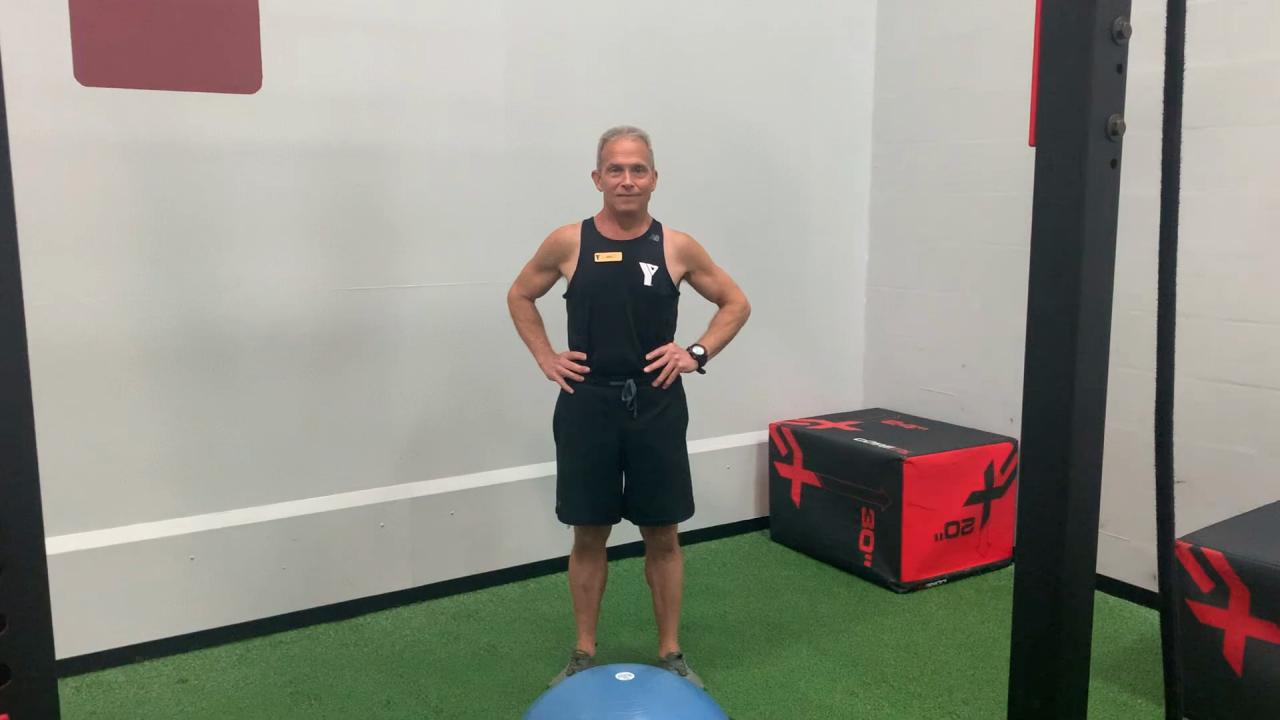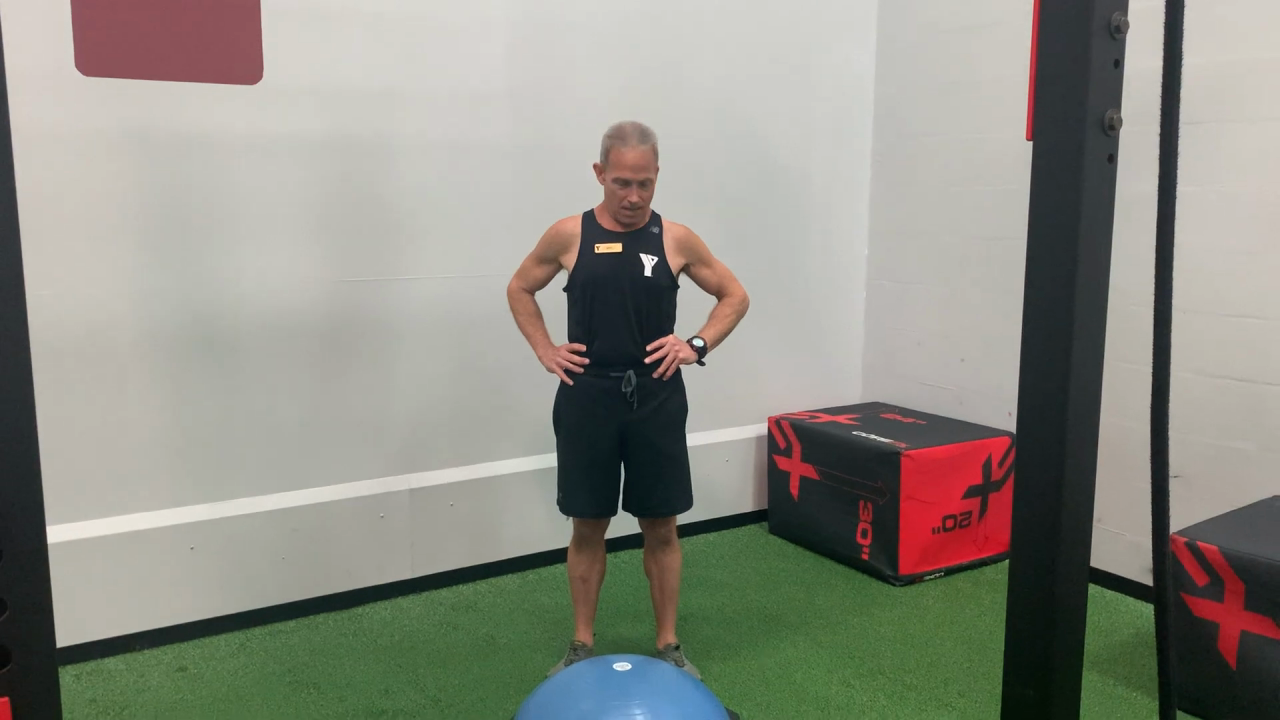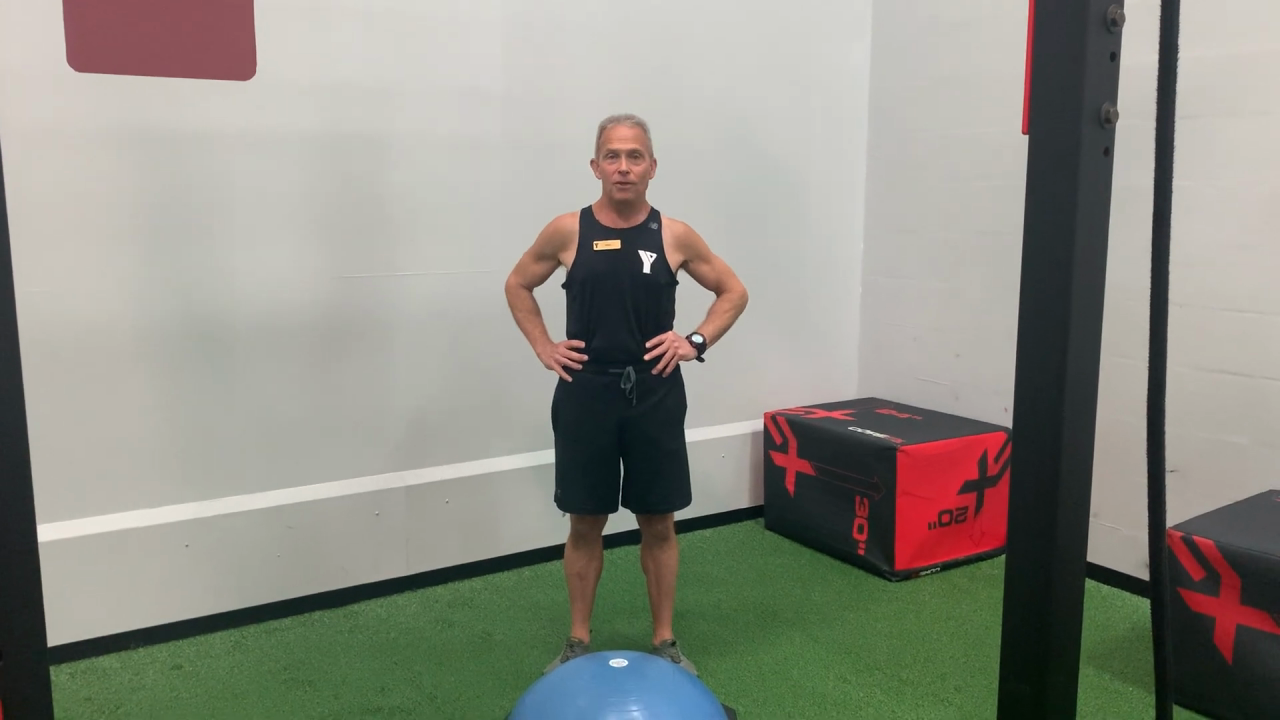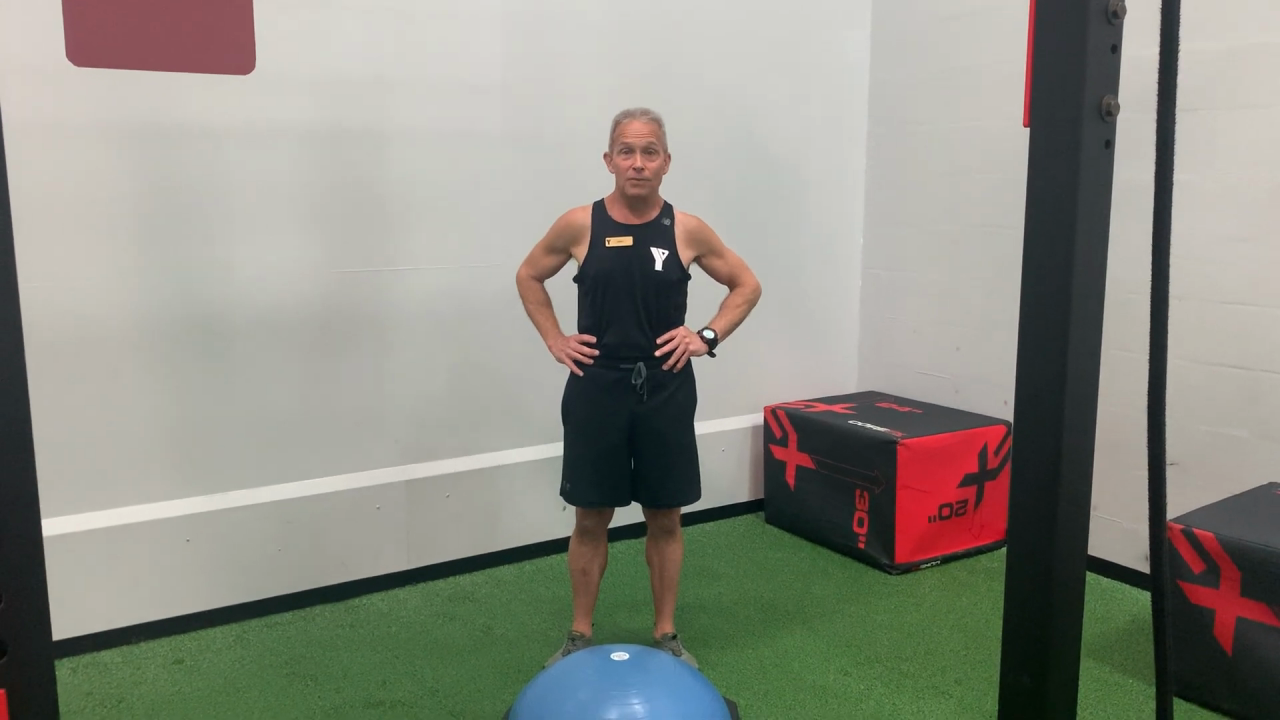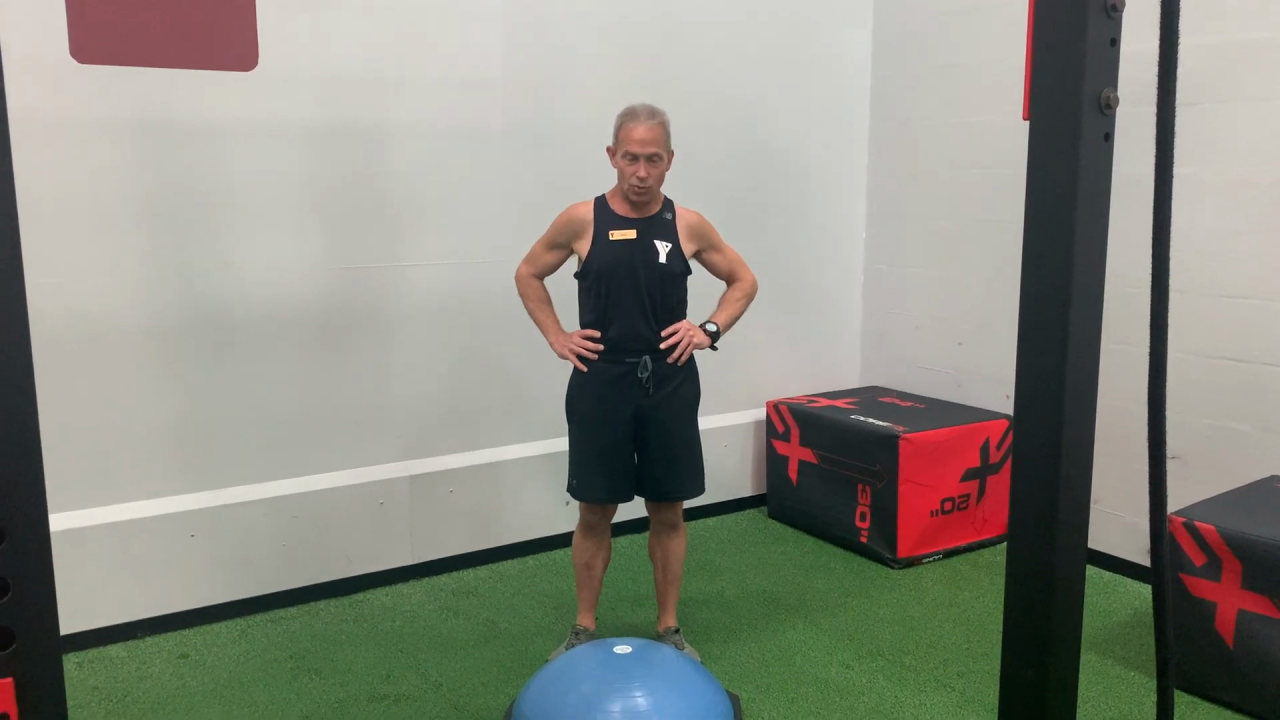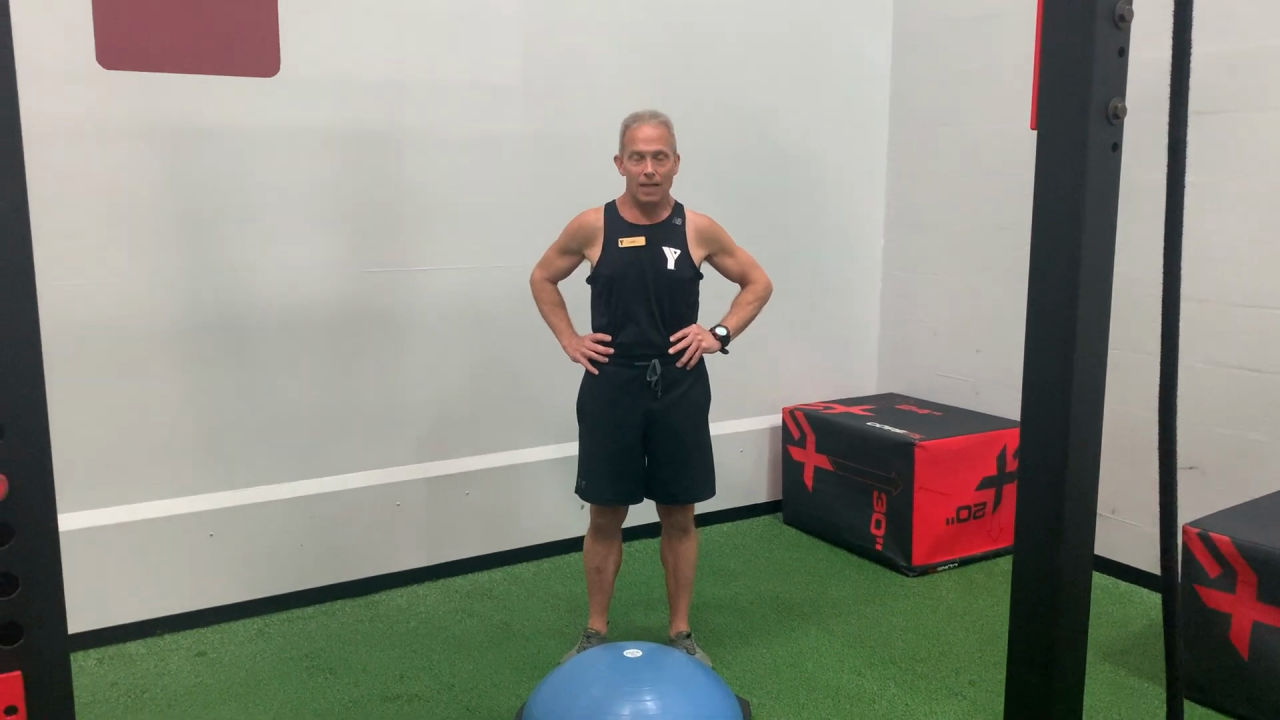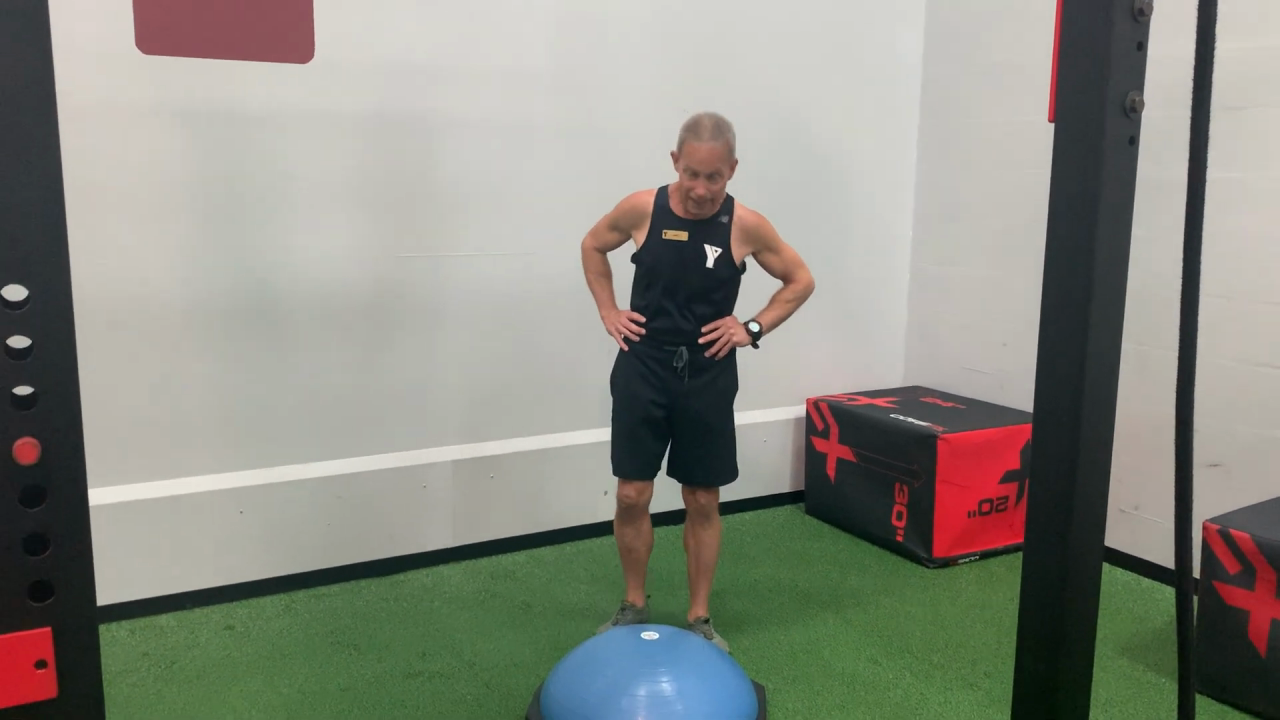
dt=0.7s
person 1, frame 1
left shoulder: (677, 246)
right shoulder: (568, 242)
left elbow: (736, 303)
right elbow: (520, 295)
left wrist: (698, 354)
right wrist: (545, 358)
left hip: (657, 406)
right hip: (587, 405)
left knee: (662, 535)
right knee: (589, 536)
left ankle: (670, 653)
right ankle: (584, 653)
person 1, frame 2
left shoulder: (676, 238)
right shoulder: (569, 234)
left elbow: (735, 296)
right elbow: (520, 288)
left wrist: (698, 345)
right wrist: (544, 350)
left hip: (656, 397)
right hip: (587, 396)
left knee: (661, 527)
right knee: (588, 526)
left ankle: (667, 644)
right ankle: (582, 644)
person 1, frame 3
left shoulder: (675, 235)
right shoulder: (567, 231)
left elbow: (733, 291)
right elbow: (518, 285)
left wrist: (697, 342)
right wrist: (543, 347)
left hip: (655, 394)
right hip: (586, 394)
left knee: (658, 524)
right knee: (585, 524)
left ankle: (664, 640)
right ankle: (578, 640)
person 1, frame 4
left shoulder: (687, 230)
right shoulder: (578, 225)
left elbow: (747, 285)
right elbow: (529, 276)
left wrist: (708, 337)
right wrist: (554, 339)
left hip: (666, 389)
right hip: (596, 388)
left knee: (665, 518)
right knee: (591, 519)
left ankle: (666, 635)
right ankle: (580, 635)
person 1, frame 5
left shoulder: (688, 225)
right shoulder: (581, 220)
left elbow: (743, 281)
right elbow: (528, 274)
left wrist: (710, 331)
right wrist: (556, 337)
left hip: (670, 385)
right hip: (600, 384)
left knee: (668, 513)
right knee: (595, 513)
left ankle: (668, 628)
right ankle: (584, 629)
person 1, frame 6
left shoulder: (698, 229)
right shoulder: (591, 226)
left elbow: (757, 282)
right elbow: (542, 278)
left wrist: (720, 334)
right wrist: (569, 340)
left hip: (680, 387)
right hip: (611, 387)
left knee: (679, 516)
right knee: (606, 517)
left ankle: (680, 633)
right ankle: (595, 632)
person 1, frame 7
left shoulder: (746, 225)
right shoulder: (640, 208)
left elbow: (800, 280)
right elbow: (592, 246)
left wrist: (753, 329)
right wrist: (608, 313)
left hip: (708, 374)
right hip: (642, 367)
left knee: (703, 500)
right knee: (631, 495)
left ankle: (699, 618)
right ankle: (633, 604)
